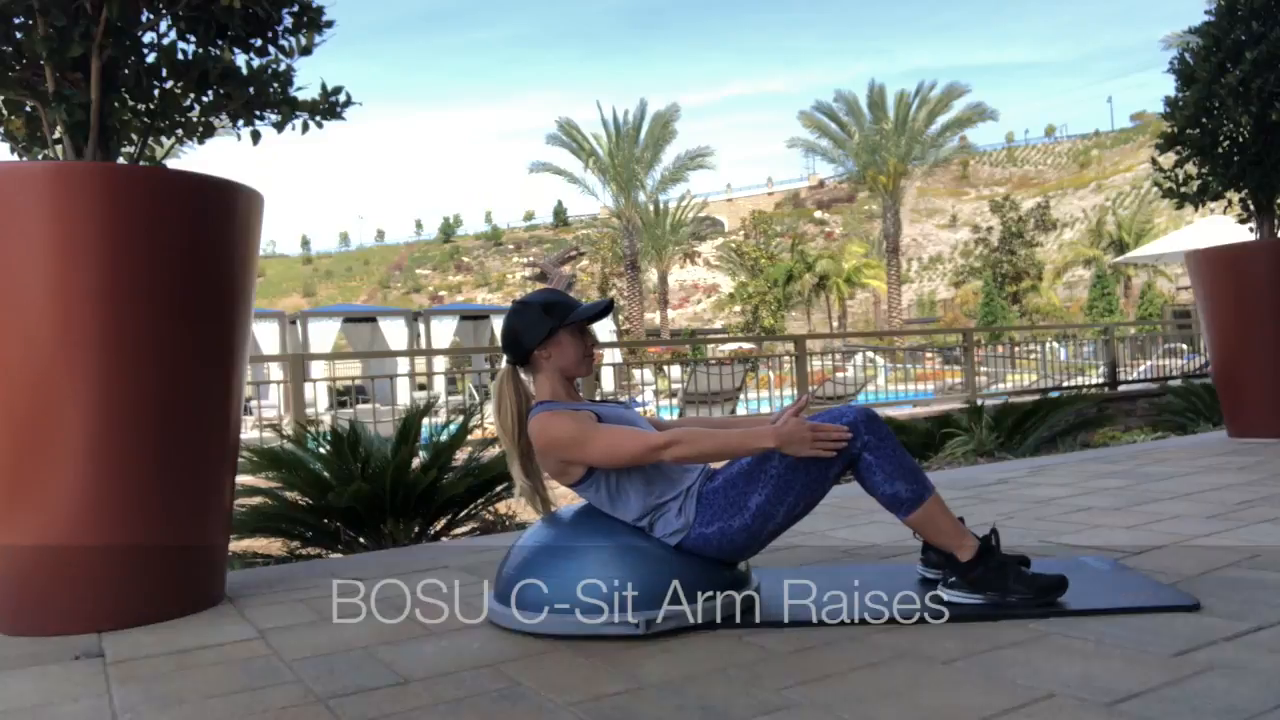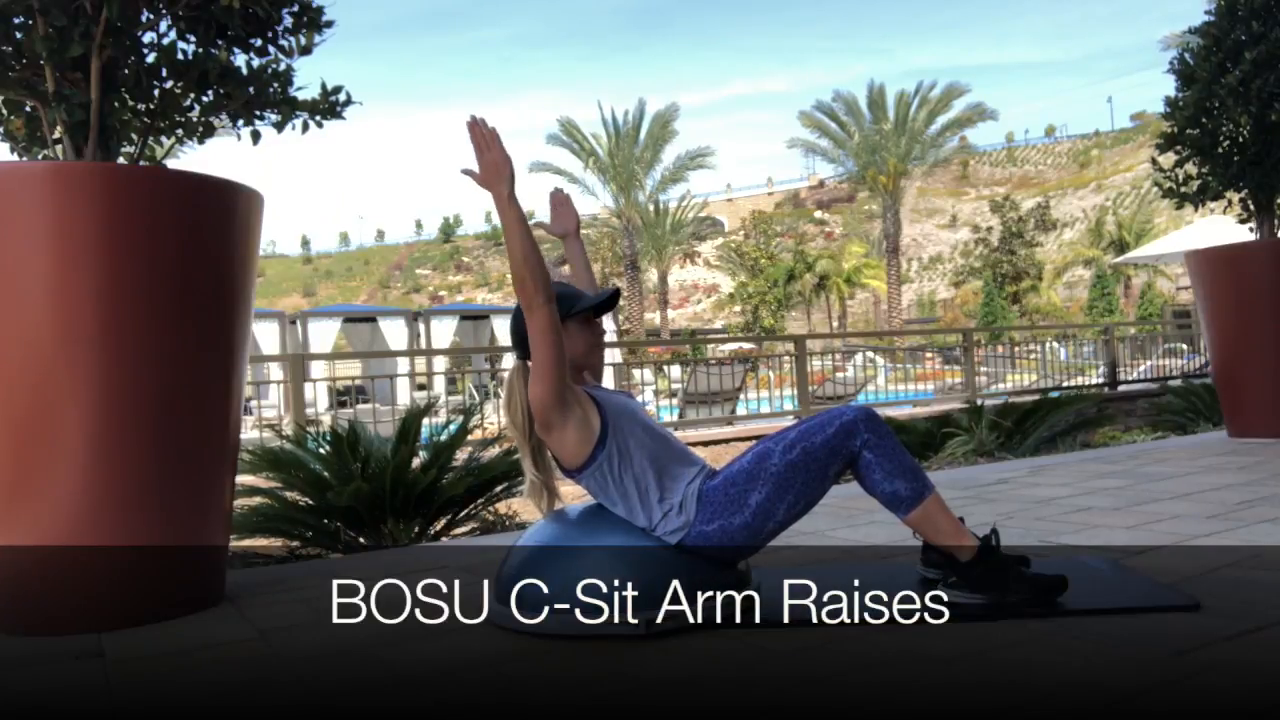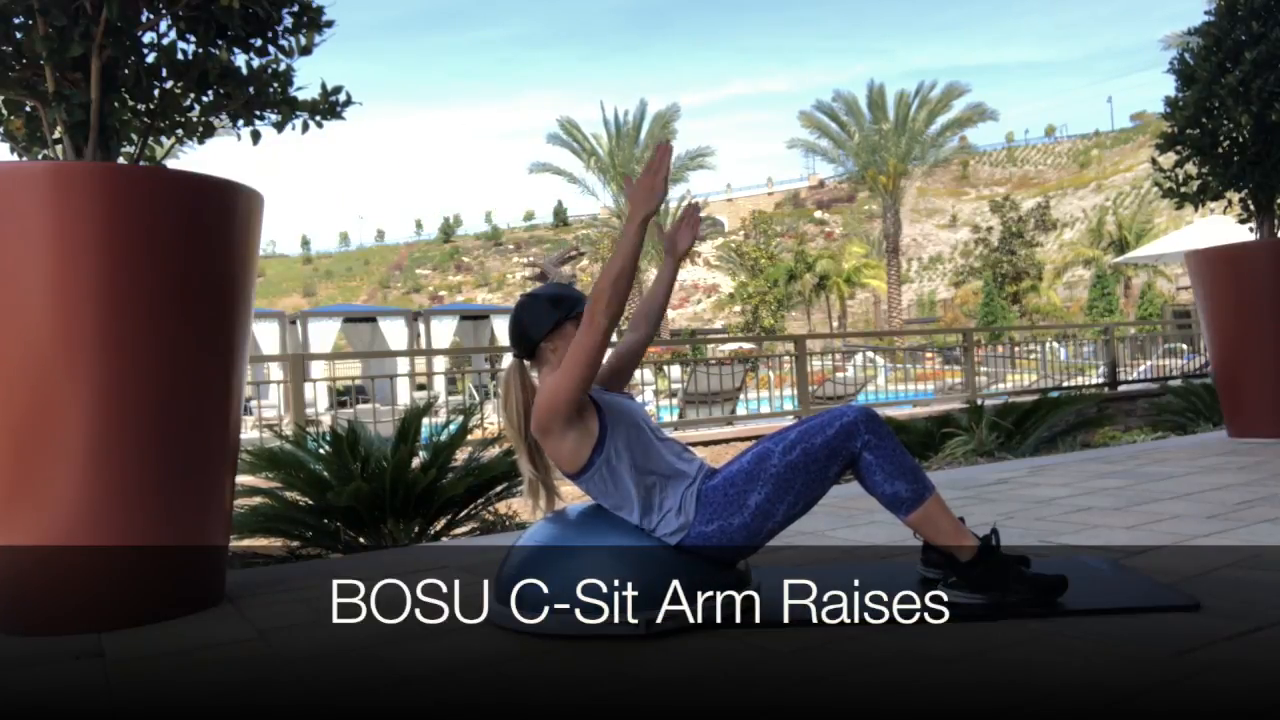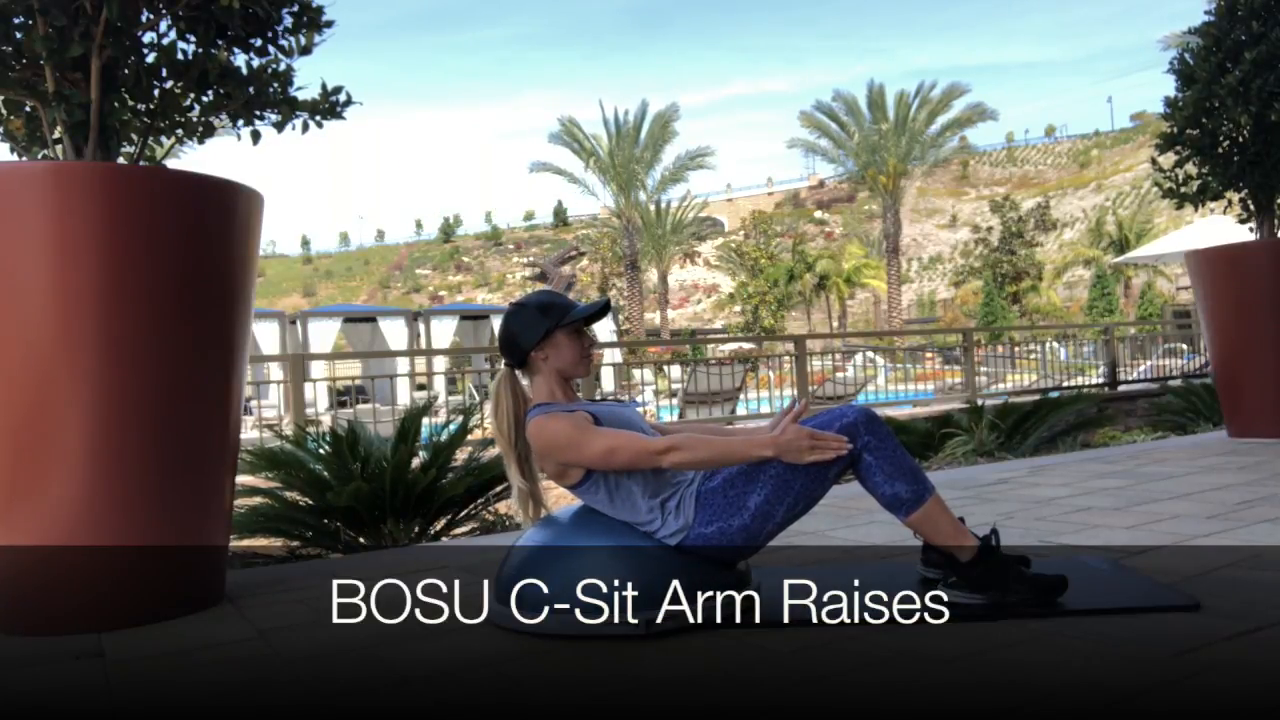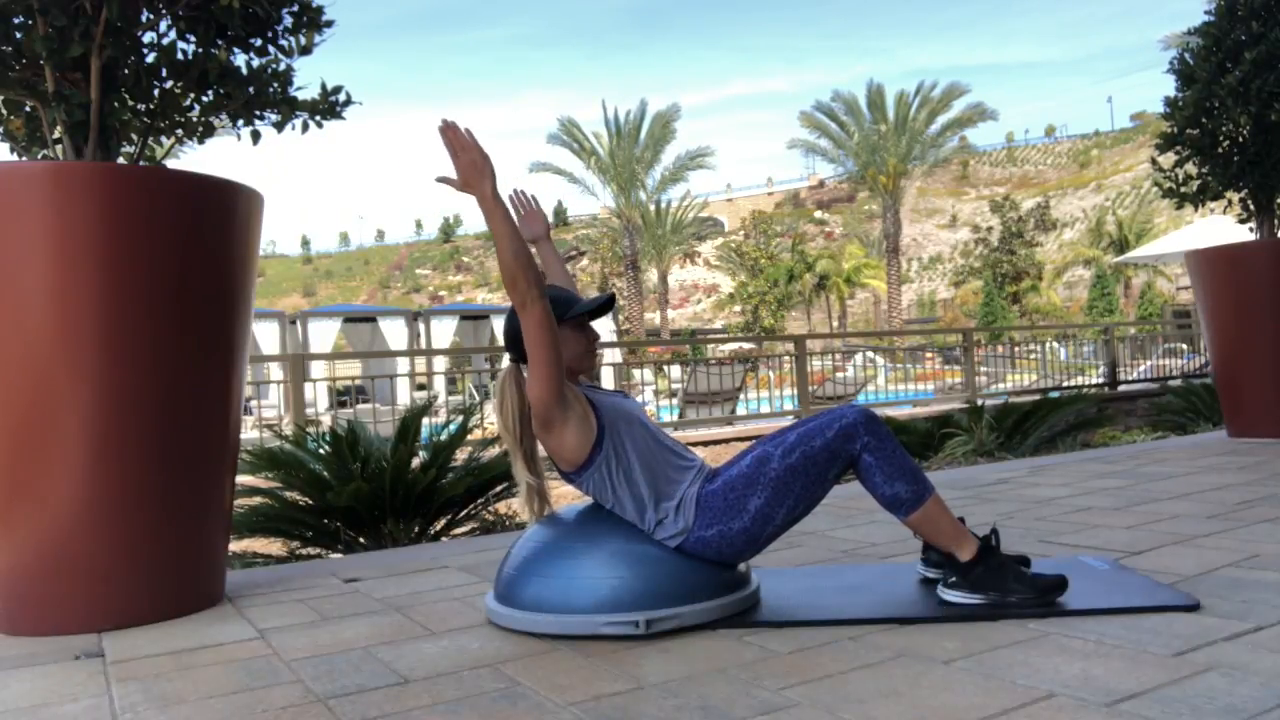
dt=1s
person 1, frame 1
left shoulder: (581, 412)
right shoulder: (550, 428)
left elbow: (678, 425)
right elbow: (662, 448)
left wrist: (768, 423)
right wrist: (771, 439)
left hip: (708, 502)
right hip: (701, 523)
left knee: (852, 425)
right knee: (857, 428)
left ankle: (951, 551)
right ankle: (974, 565)
person 1, frame 2
left shoulder: (584, 396)
right shoulder: (553, 409)
left elbow: (579, 309)
right elbow: (537, 303)
left wrist: (571, 238)
right wrist: (505, 192)
left hip: (711, 509)
right hip: (704, 523)
left knee: (854, 427)
right knee: (857, 427)
left ankle: (955, 551)
right ankle: (972, 563)
person 1, frame 3
left shoulder: (586, 400)
right shoulder: (553, 409)
left elbow: (640, 334)
right elbow: (596, 323)
left wrist: (672, 261)
right wrist: (636, 220)
left hip: (710, 504)
right hip: (705, 522)
left knee: (854, 427)
right knee: (858, 428)
left ankle: (953, 554)
right ankle: (973, 566)
person 1, frame 4
left shoulder: (576, 412)
right shoulder: (548, 430)
left elbow: (671, 431)
right elbow: (661, 454)
left wrist: (761, 432)
right wrist: (769, 447)
left hip: (708, 502)
right hip: (702, 521)
left knee: (852, 425)
right knee: (858, 428)
left ankle: (950, 550)
right ankle: (973, 564)
person 1, frame 5
left shoulder: (578, 397)
right shoulder: (552, 409)
left elbow: (565, 310)
right elbow: (529, 302)
left wrist: (541, 242)
right wrist: (486, 191)
left hip: (709, 503)
right hip: (706, 525)
left knee: (853, 428)
right knee: (857, 430)
left ankle: (948, 551)
right ankle: (973, 567)
